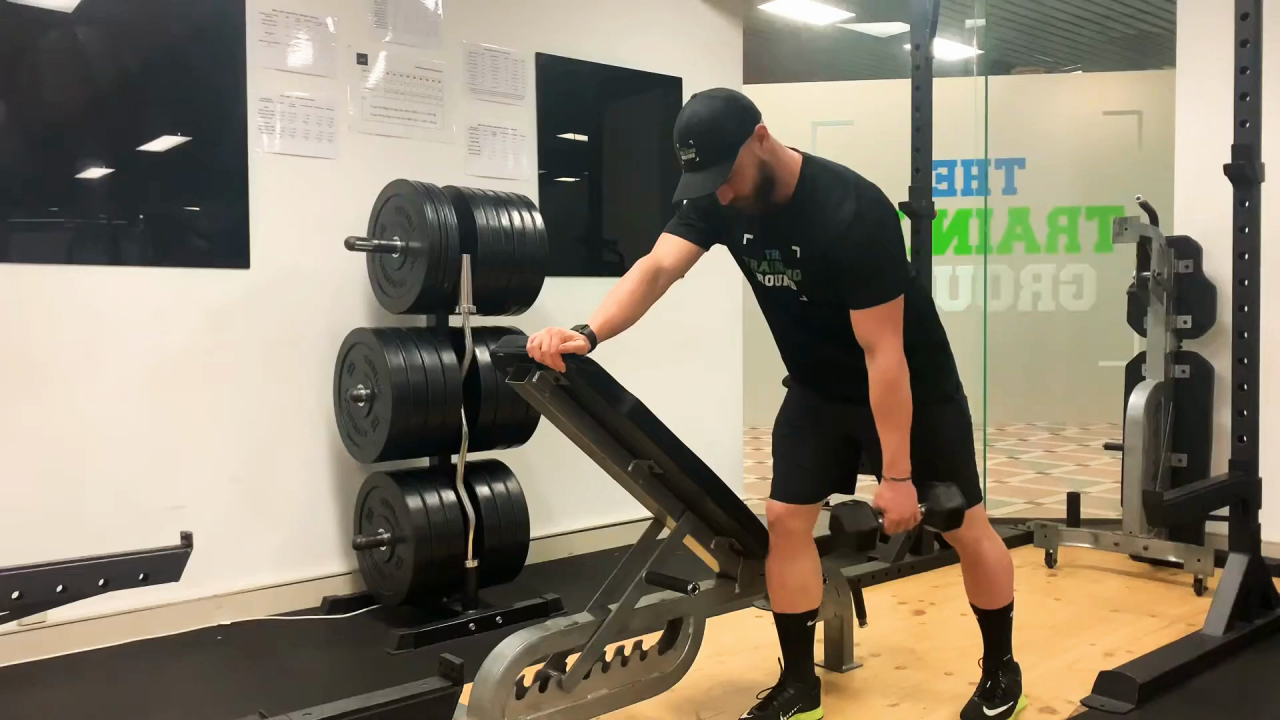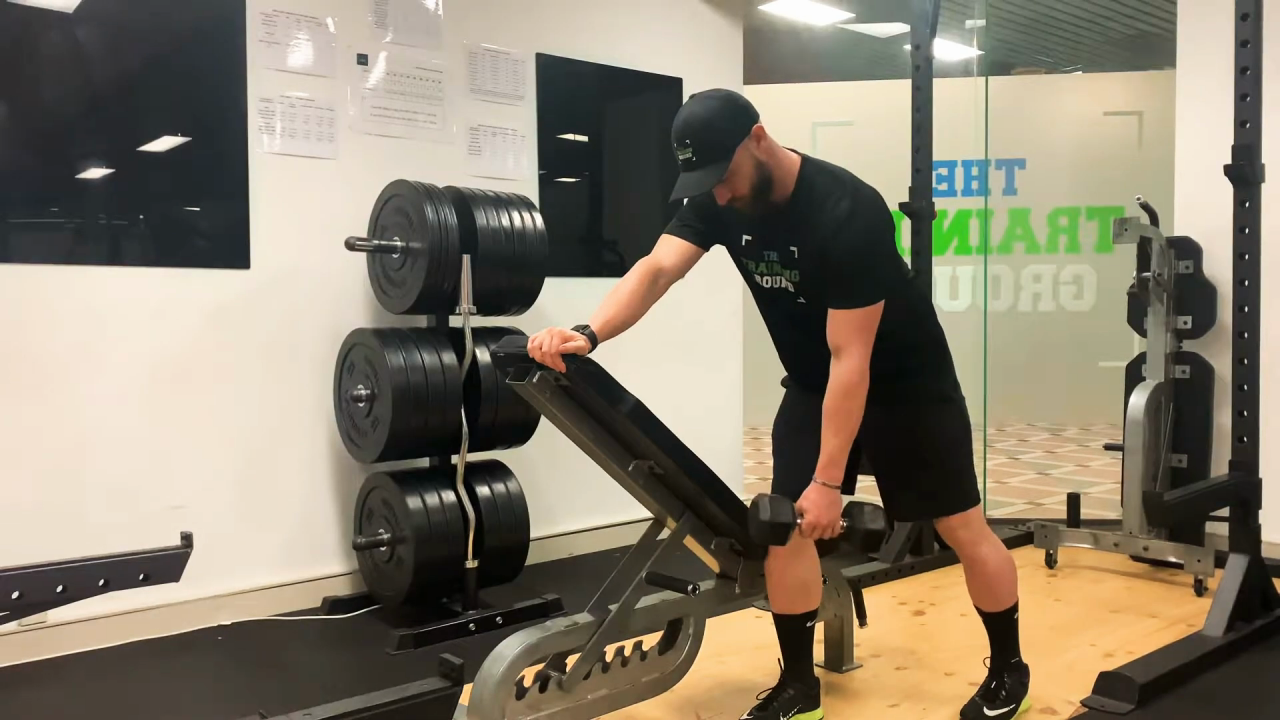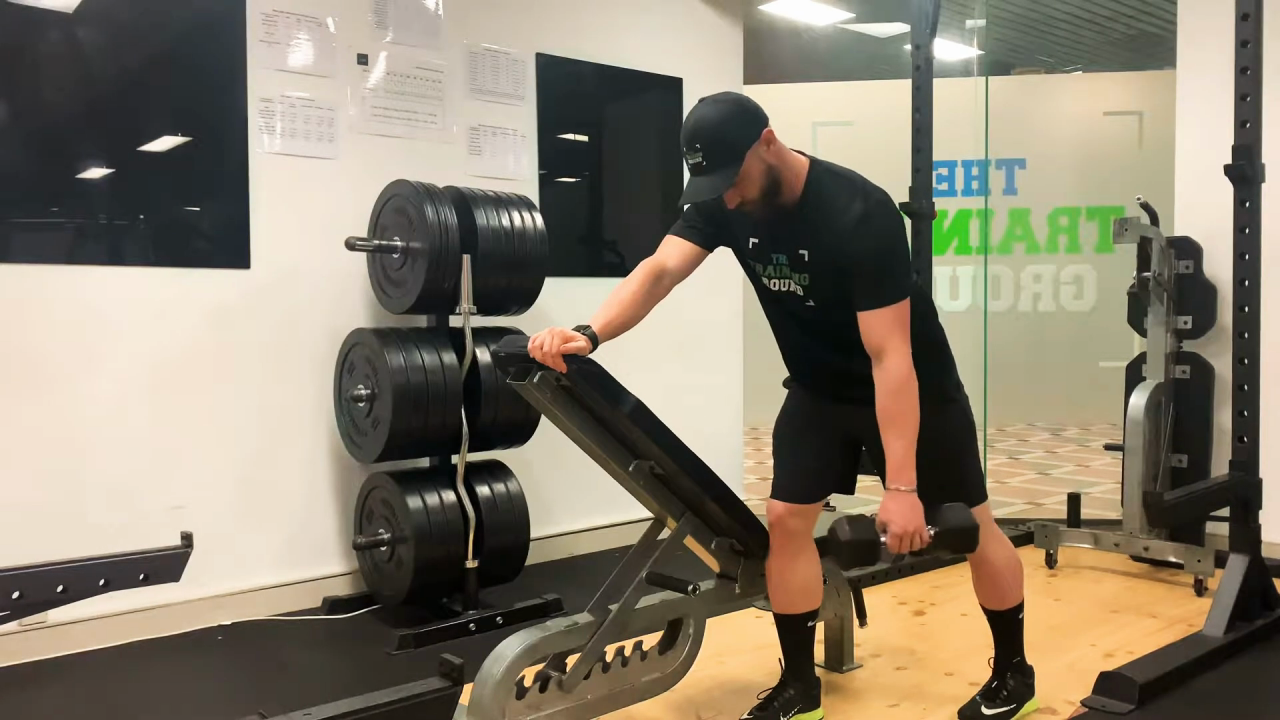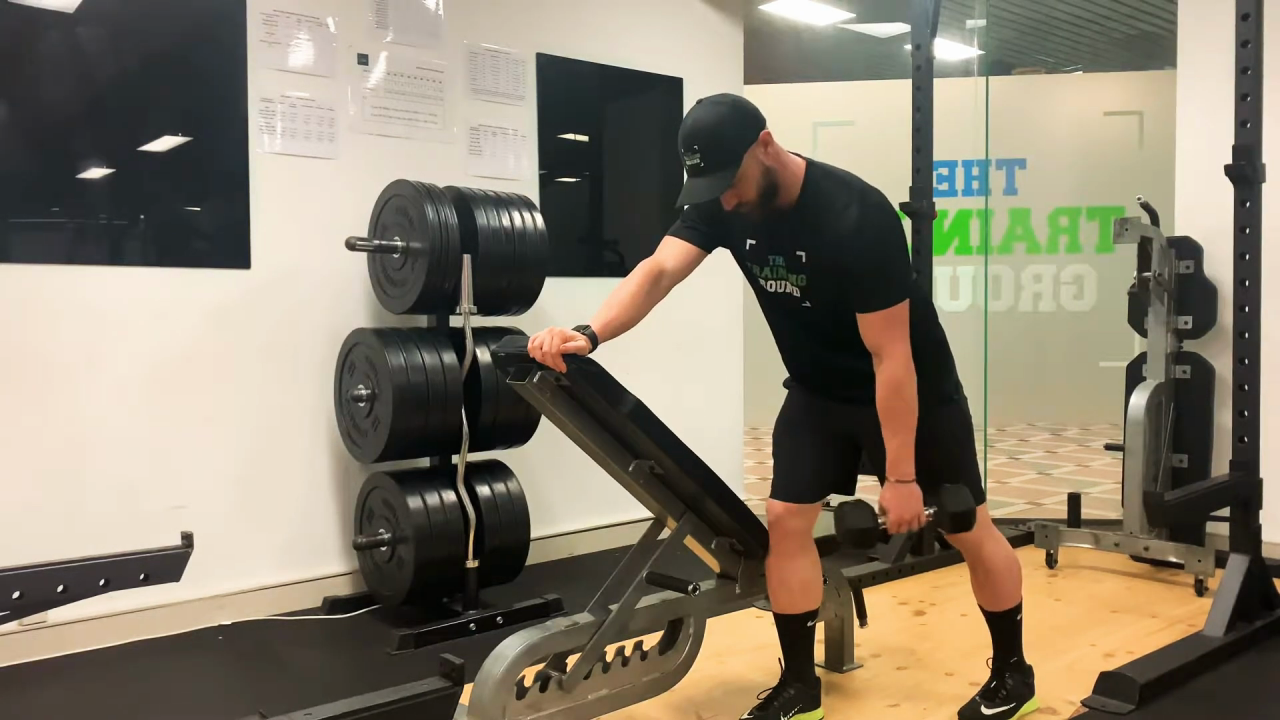
dt=1s
person 1, frame 1
left shoulder: (853, 212)
right shoulder: (717, 201)
left elbow: (883, 354)
right elbow: (657, 268)
left wrist: (897, 475)
right wrist: (587, 332)
left hip: (909, 381)
right hip: (817, 385)
left knee: (961, 524)
right knee: (786, 519)
left ankle: (1000, 669)
person 1, frame 2
left shoulder: (848, 212)
right shoulder: (715, 201)
left elbow: (852, 360)
right elbow: (657, 268)
left wrist: (829, 483)
right wrist: (587, 332)
left hip: (906, 381)
right hip: (812, 384)
left knee: (962, 527)
left ankle: (1008, 669)
person 1, frame 3
left shoulder: (859, 214)
right shoulder: (722, 204)
left elbow: (890, 358)
right elbow: (660, 269)
left wrist: (901, 488)
right wrist: (589, 332)
left hip: (910, 385)
right hip: (818, 386)
right knee: (786, 519)
person 1, frame 4
left shoulder: (856, 217)
right shoulder: (719, 205)
left elbow: (891, 358)
right elbow: (658, 271)
left wrist: (900, 476)
right wrist: (588, 333)
left hip: (910, 385)
right hip: (817, 387)
left knee: (965, 526)
right knee: (785, 519)
